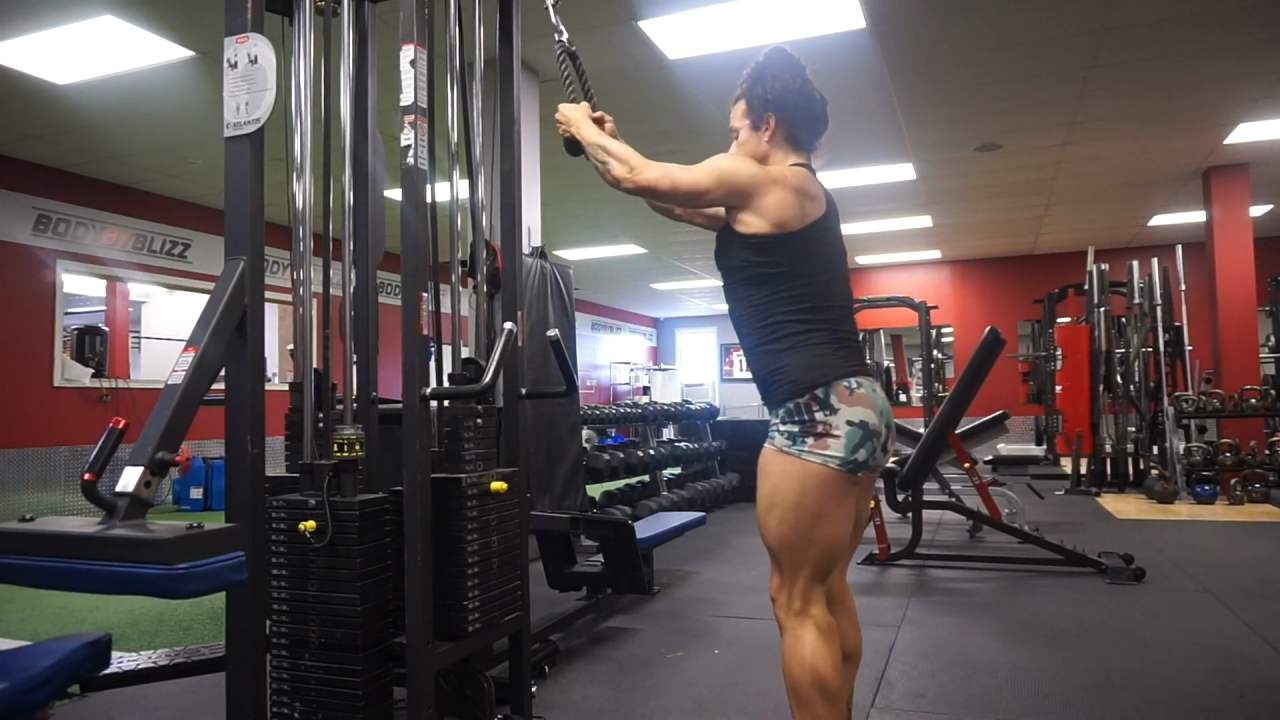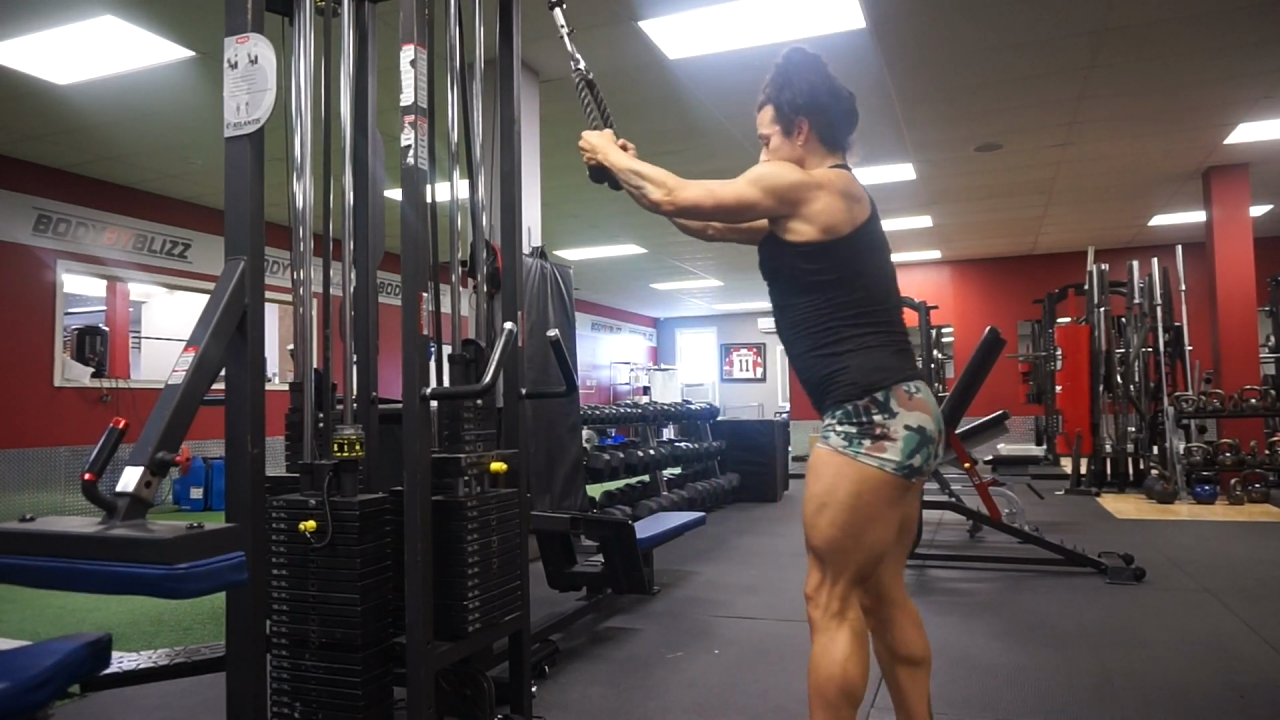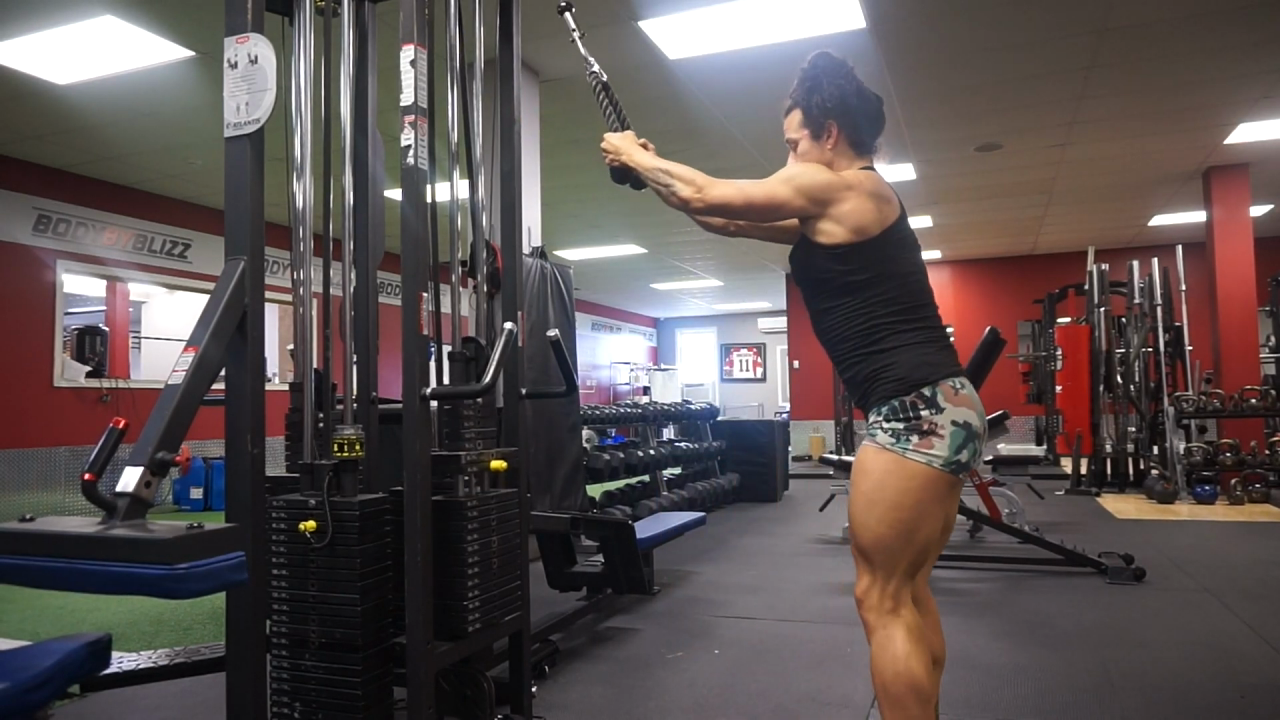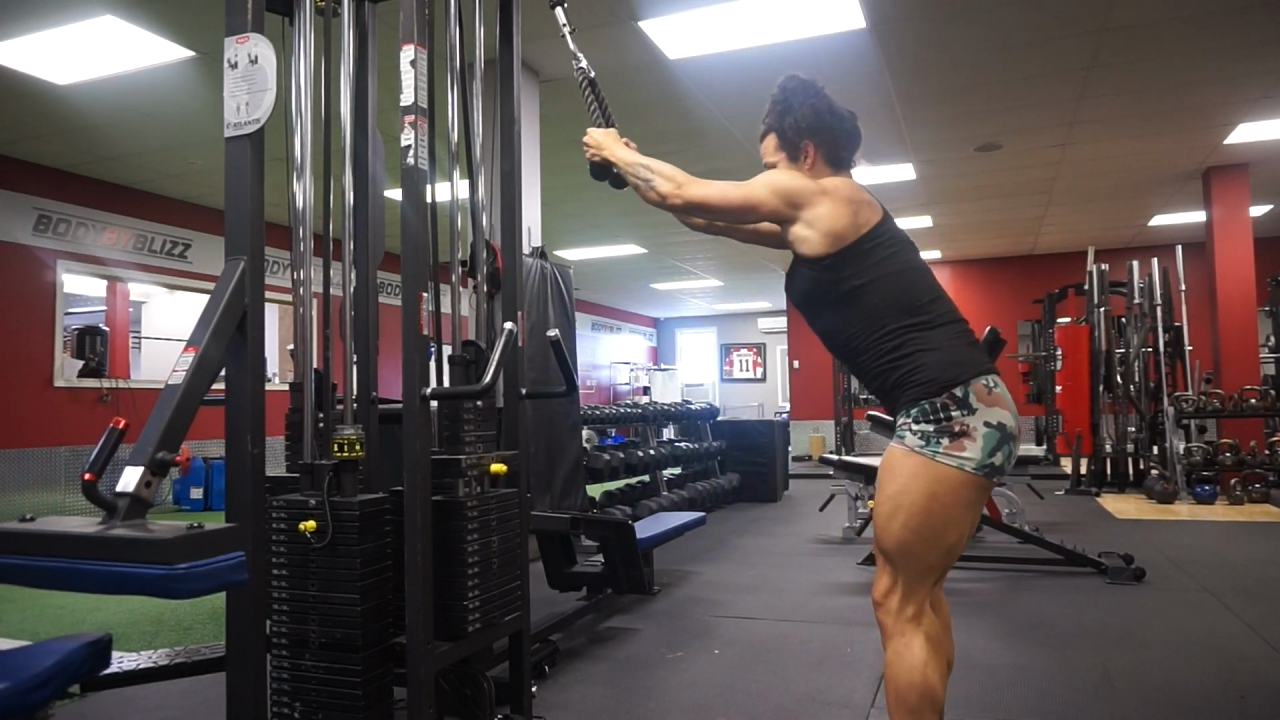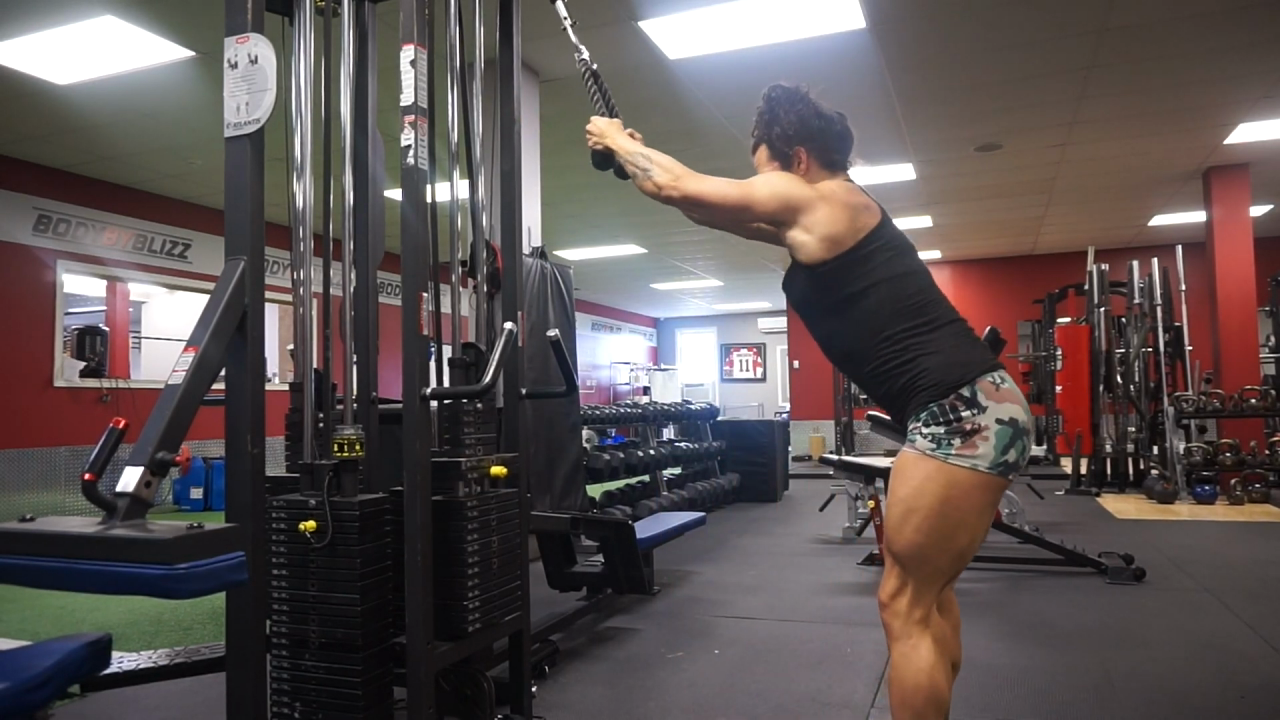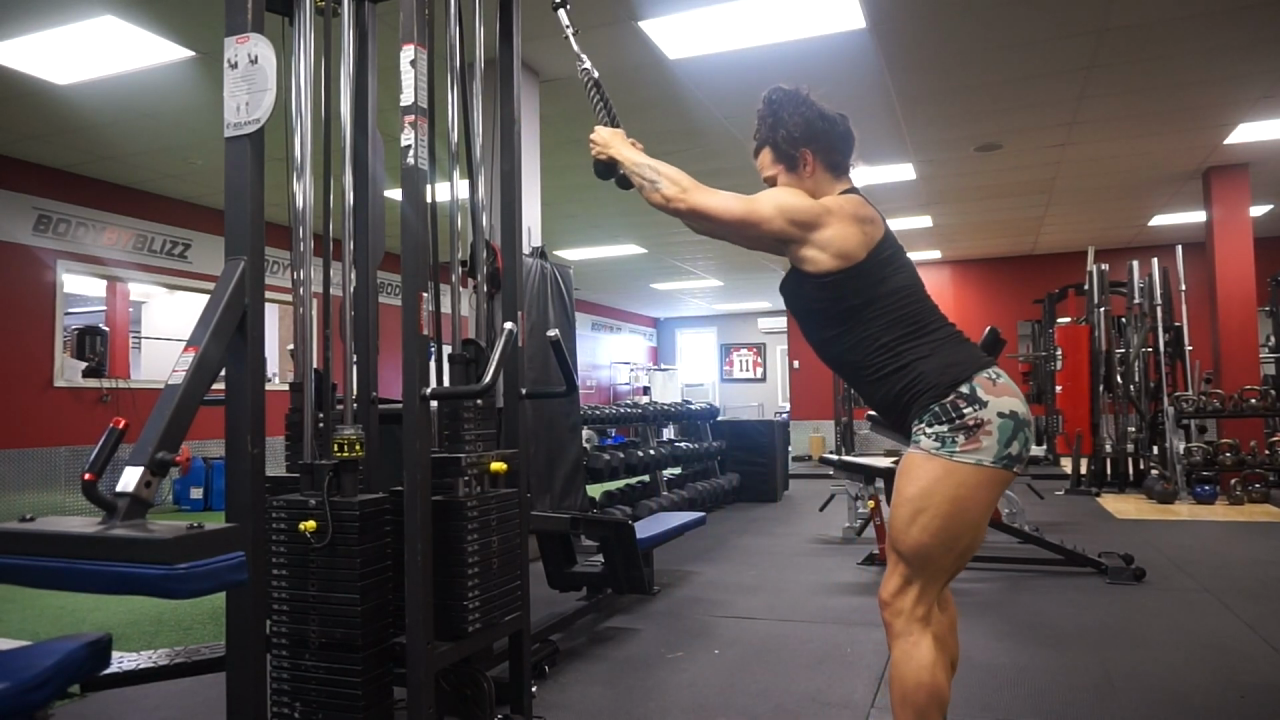
dt=0.4s
person 1, frame 1
left shoulder: (763, 182)
right shoulder: (795, 196)
left elbow: (635, 177)
right elbow: (682, 205)
left wrist: (582, 130)
right wrist: (609, 140)
left hip: (818, 411)
right hip: (849, 408)
left knee: (796, 600)
right knee: (823, 592)
person 1, frame 2
left shoulder: (808, 187)
right shoulder: (816, 205)
left elbow: (678, 199)
right elbow: (707, 224)
left wrist: (609, 157)
right wrist: (632, 169)
left hip: (873, 414)
right hip: (893, 413)
left knee: (831, 601)
right knee: (879, 594)
person 1, frame 3
left shoulder: (837, 188)
right shoulder: (838, 206)
left elbow: (706, 196)
right elbow: (731, 221)
left wrist: (634, 156)
right wrist: (651, 172)
left hip: (917, 412)
right hip: (935, 411)
left knee: (882, 600)
right knee: (905, 594)
person 1, frame 4
left shoulder: (819, 196)
right shoulder: (823, 217)
left elbow: (684, 193)
right elbow: (712, 217)
left wrist: (615, 152)
right wrist: (634, 169)
left hip: (947, 411)
right hip: (964, 408)
left knee: (898, 603)
right knee: (919, 597)
person 1, frame 5
left shoulder: (816, 203)
right shoulder: (830, 215)
left elbow: (683, 187)
right elbow: (715, 209)
left wrist: (616, 142)
right wrist: (637, 156)
left hip: (959, 414)
right hip: (973, 409)
left knee: (905, 605)
right knee: (929, 596)
person 1, frame 6
left shoulder: (822, 216)
right shoulder: (833, 225)
left elbow: (688, 200)
right elbow: (716, 218)
left wrist: (621, 151)
right wrist: (639, 167)
left hip: (962, 413)
right hip: (973, 408)
left knee: (905, 602)
right knee: (925, 595)
